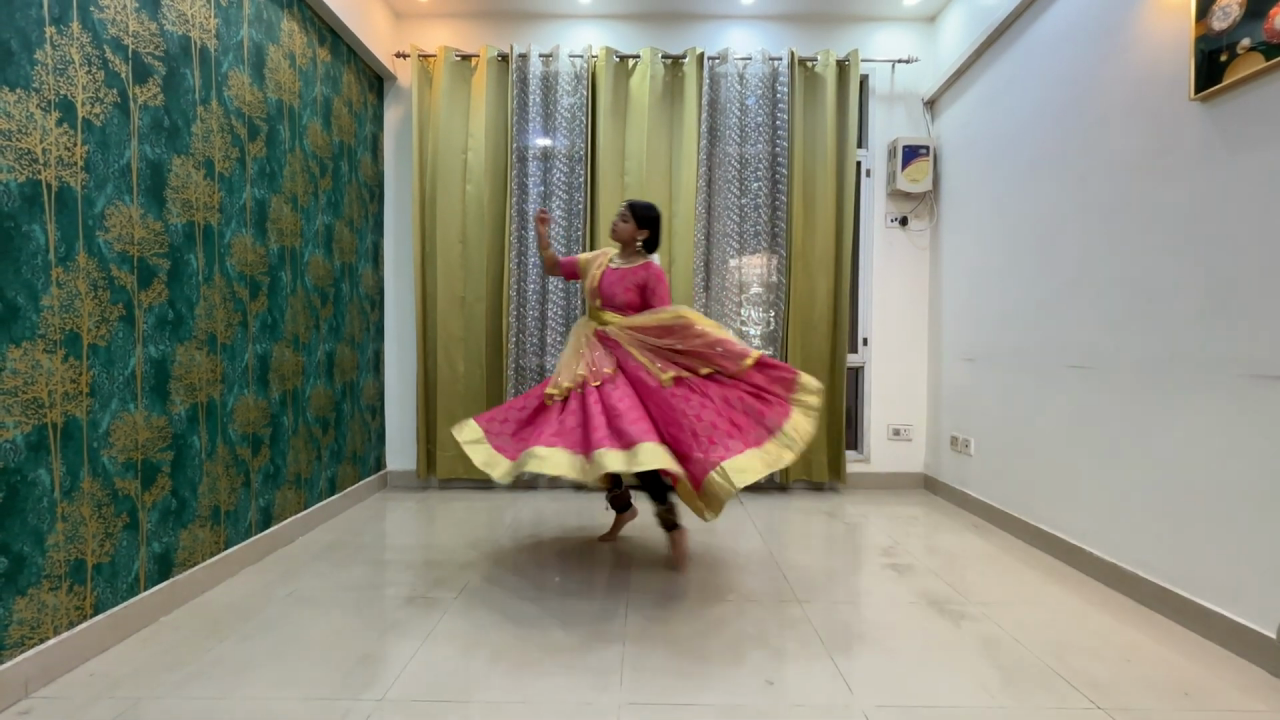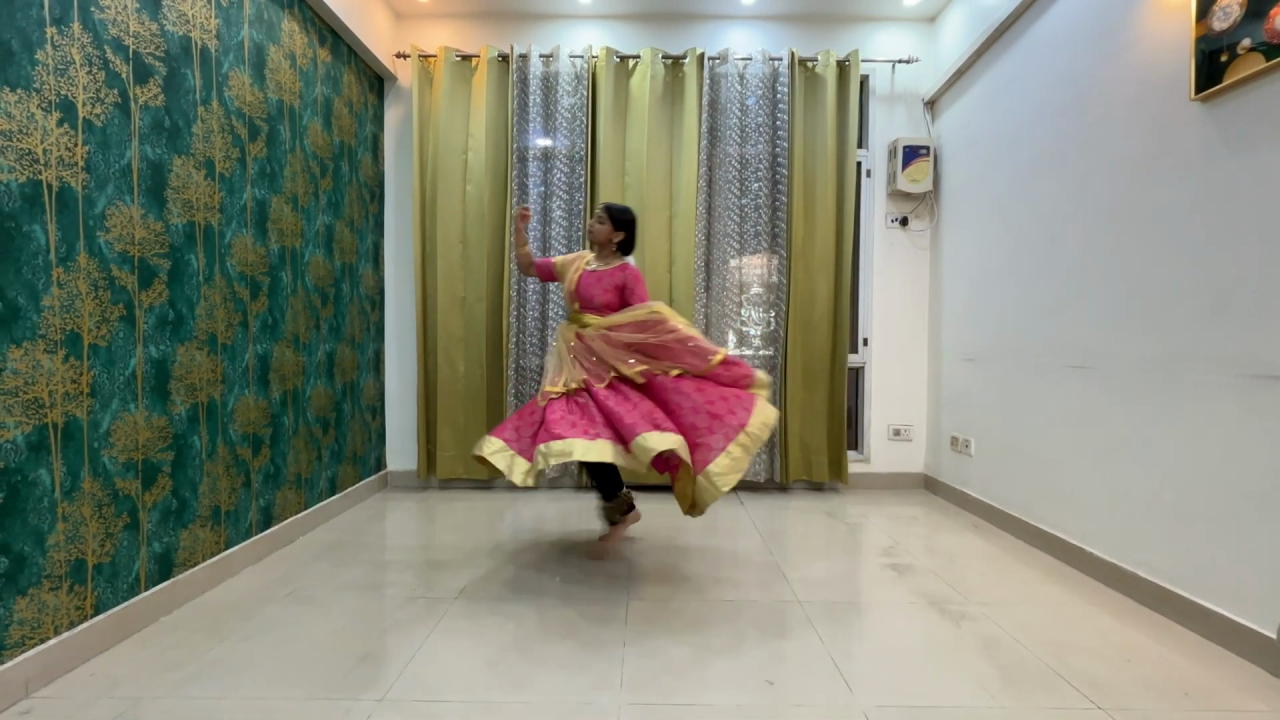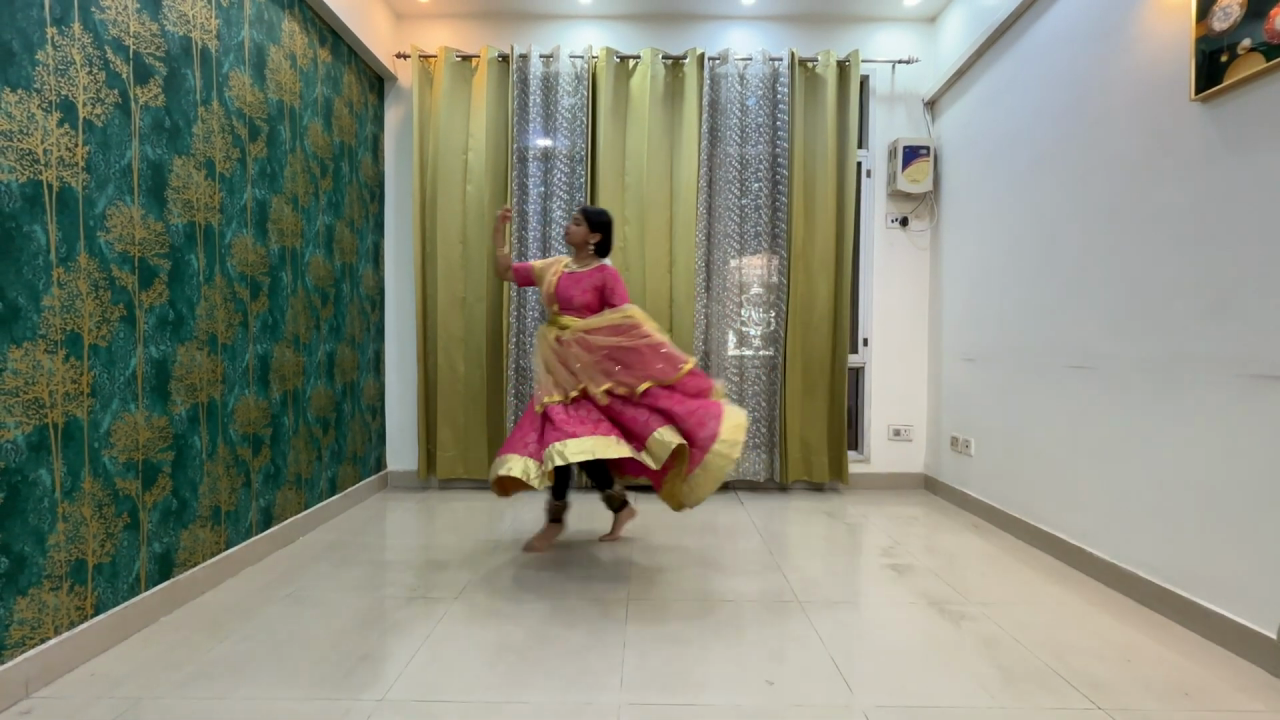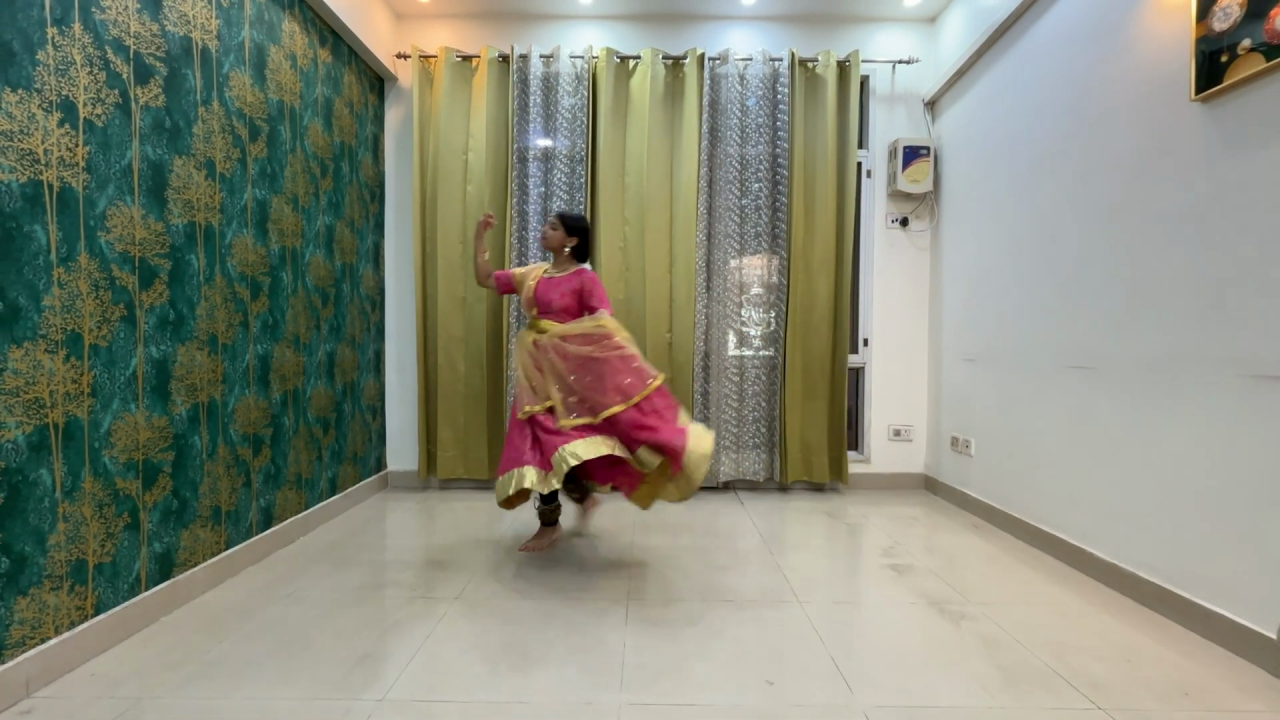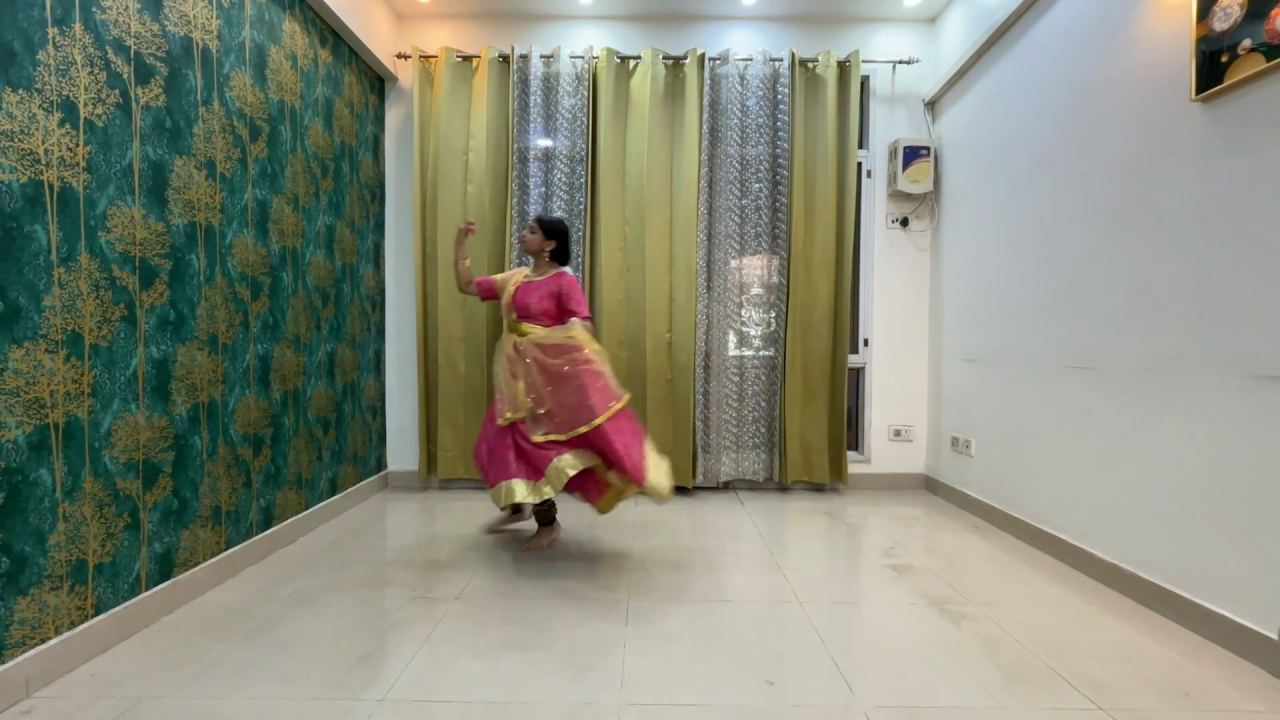
dt=0.1s
person 1, frame 1
left shoulder: (651, 273)
right shoulder: (600, 259)
left elbow: (666, 322)
right elbow: (553, 267)
right wrist: (543, 236)
left hip: (627, 357)
right hip: (591, 353)
left knee: (634, 434)
right knee: (593, 433)
left ankle: (673, 525)
right ankle: (622, 508)
person 1, frame 2
left shoulder: (627, 275)
right shoulder: (575, 263)
left elbow: (647, 321)
right elbow: (527, 266)
right wrist: (520, 231)
left hip: (605, 359)
right hip: (574, 356)
left knee: (585, 435)
right knee: (584, 434)
left ankle: (616, 515)
right ankle: (624, 510)
person 1, frame 3
left shoulder: (606, 275)
right shoulder: (553, 267)
left elbow: (628, 321)
right elbow: (504, 272)
right wrist: (499, 232)
left hip: (587, 359)
right hip: (555, 359)
left knee: (572, 435)
right knee: (574, 434)
left ankle: (555, 521)
right ankle: (621, 506)
person 1, frame 4
left shoulder: (584, 278)
right shoulder: (533, 274)
left elbow: (606, 323)
right elbow: (485, 279)
left wrist: (604, 326)
right wrist: (480, 237)
left hip: (565, 362)
right hip: (534, 363)
left knee: (549, 435)
right knee: (539, 436)
left ankle: (548, 525)
right ankle: (586, 495)
person 1, frame 5
left shoulder: (563, 281)
right shoulder: (514, 279)
left elbow: (584, 326)
right elbow: (466, 285)
left wrist: (577, 331)
right wrist: (461, 244)
left hip: (544, 367)
right hip: (515, 367)
left knee: (531, 440)
right knee: (510, 440)
left ankle: (547, 523)
right ankle: (517, 508)
